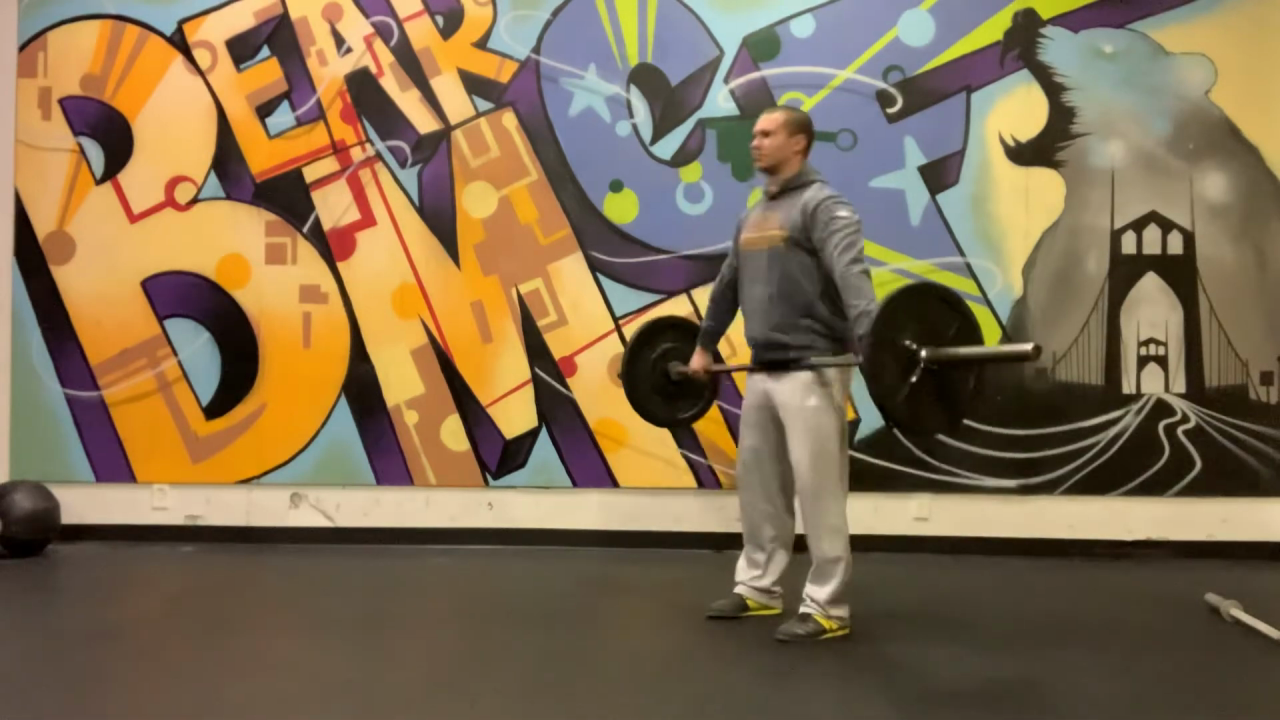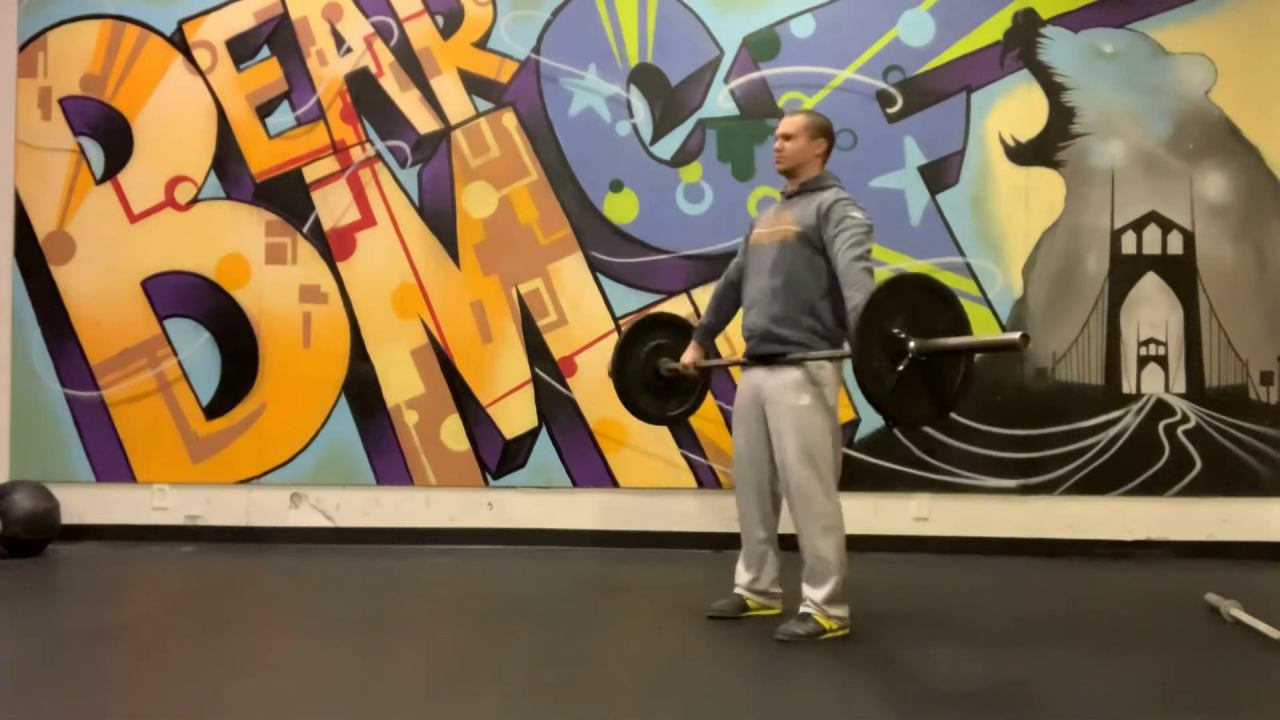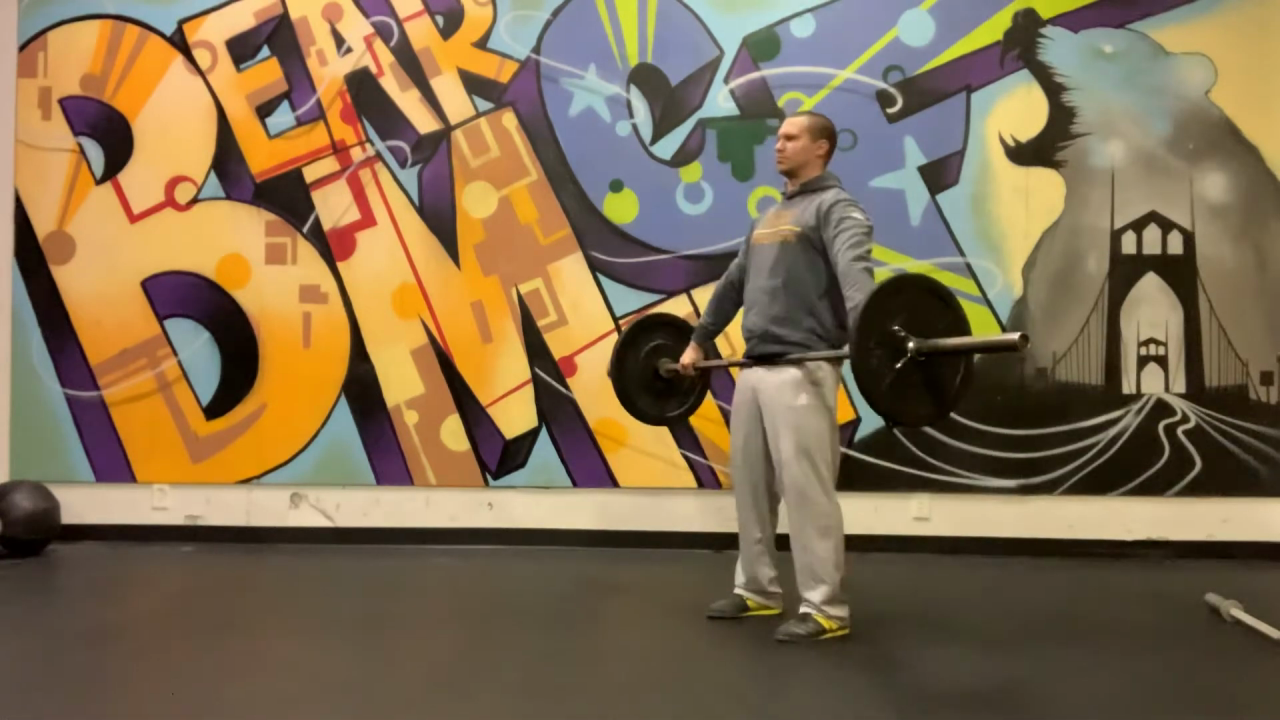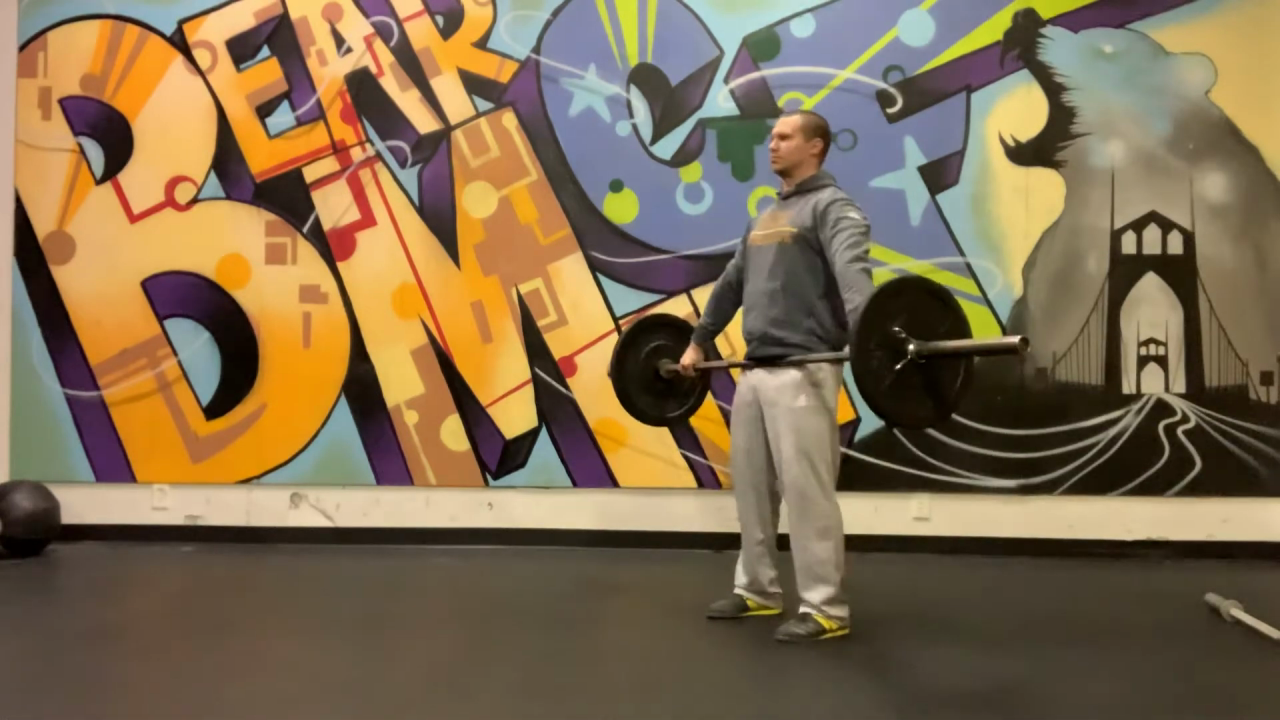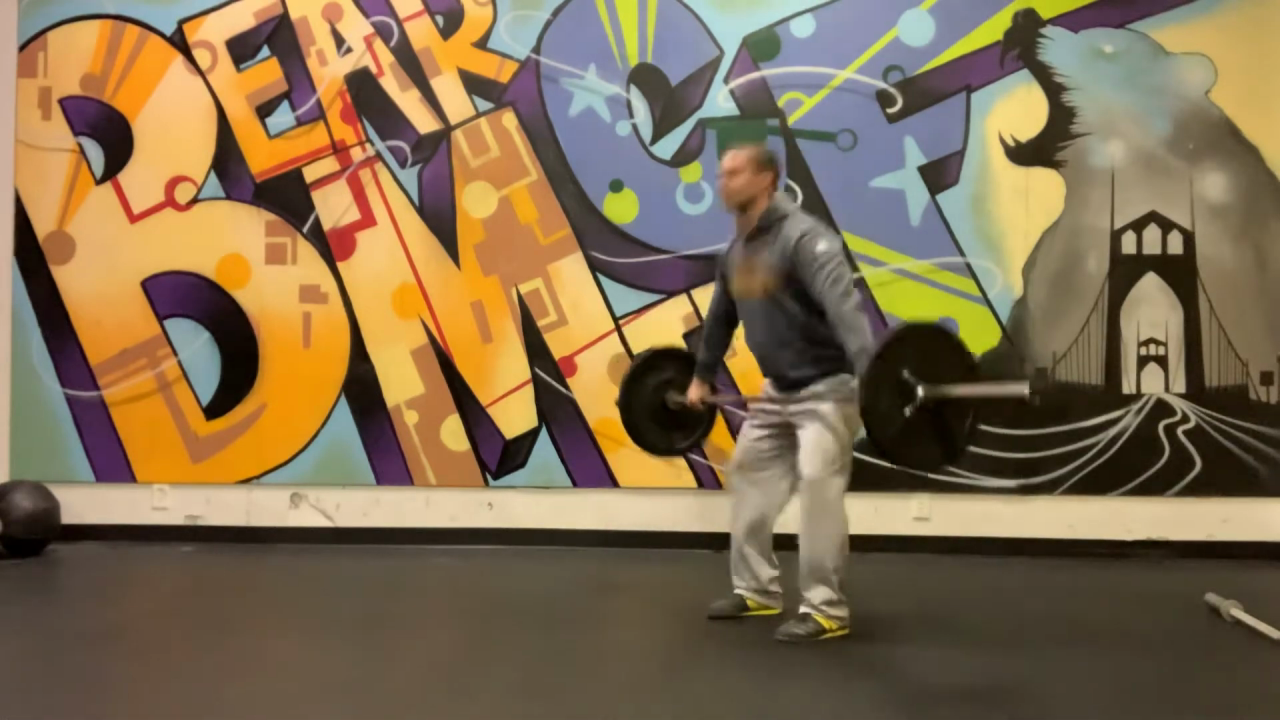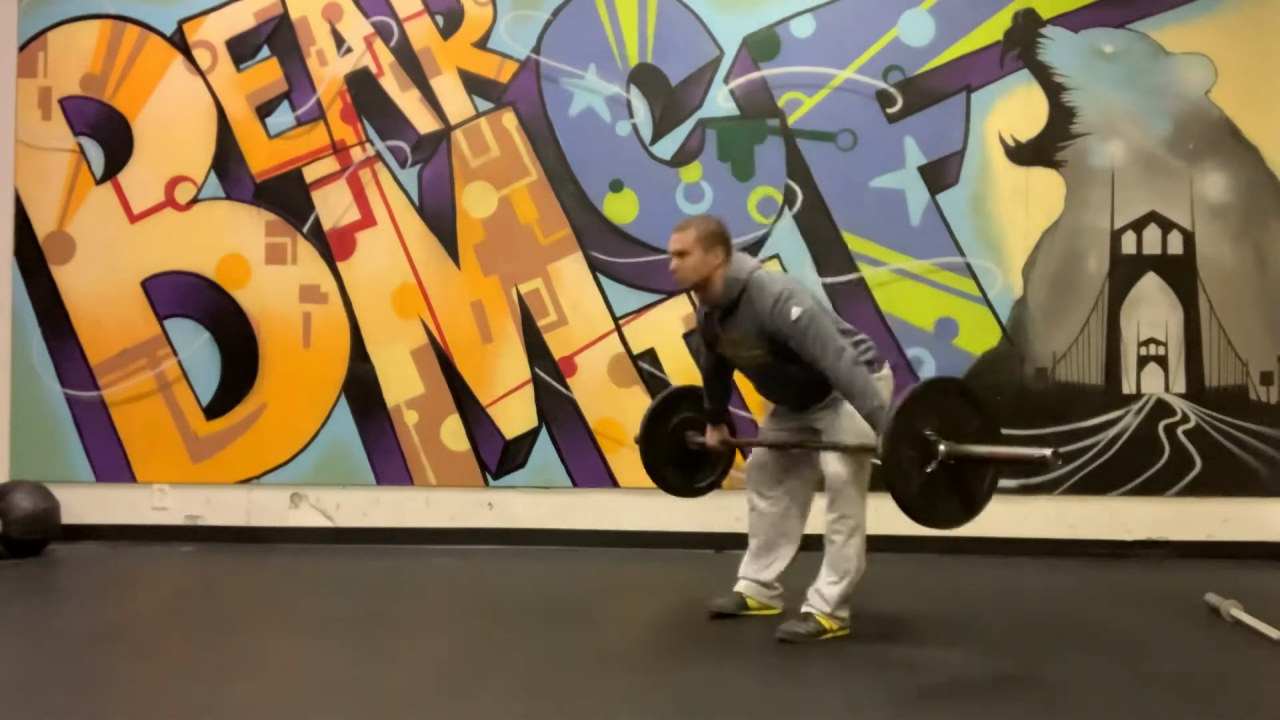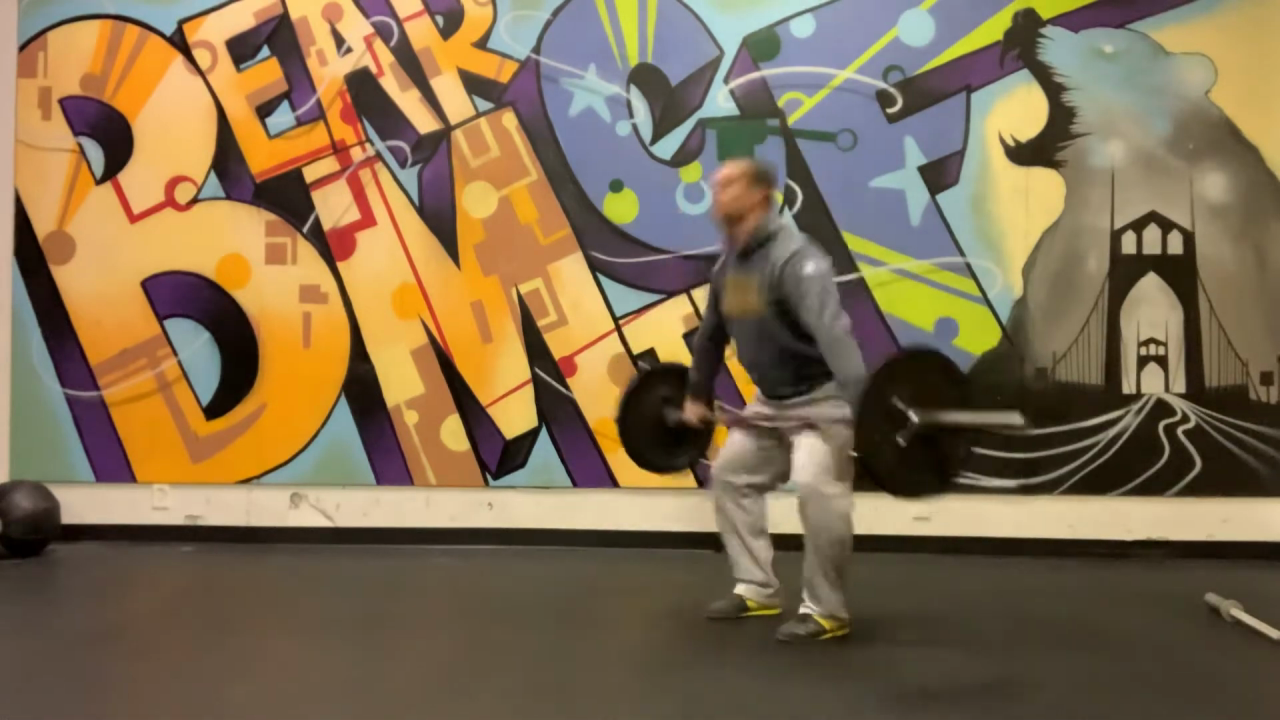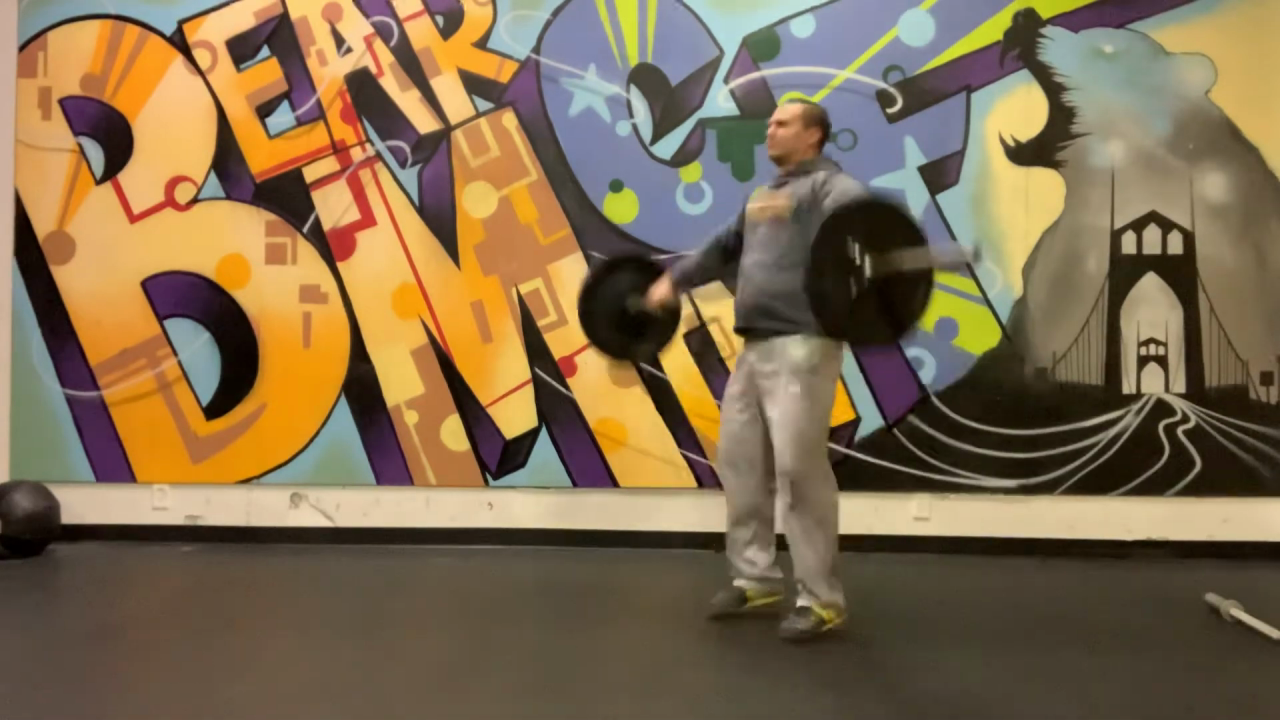
dt=0.2s
person 1, frame 1
left shoulder: (822, 204)
right shoulder: (752, 216)
left elbow: (851, 273)
right elbow: (728, 285)
left wrist: (872, 341)
right wrist: (704, 346)
left hip: (815, 372)
right hip: (764, 373)
left knee: (817, 486)
right knee: (757, 481)
left ankle: (826, 608)
right ankle: (757, 588)
person 1, frame 2
left shoulder: (836, 207)
right shoulder: (771, 214)
left elbow: (854, 272)
right elbow: (734, 281)
right wrist: (700, 341)
left hip: (804, 371)
right hip: (755, 368)
left knee: (808, 488)
right knee: (752, 485)
left ankle: (826, 608)
right ankle: (757, 590)
person 1, frame 3
left shoulder: (837, 208)
right shoulder: (770, 216)
left elbow: (854, 272)
right elbow: (734, 281)
right wrist: (699, 340)
left hip: (802, 370)
right hip: (754, 367)
left knee: (806, 488)
right knee: (750, 484)
left ankle: (825, 608)
right ankle: (758, 591)
person 1, frame 4
left shoulder: (833, 207)
right shoulder: (768, 215)
left elbow: (852, 273)
right elbow: (732, 282)
right wrist: (699, 340)
left hip: (803, 371)
right hip: (755, 370)
left knee: (806, 488)
right knee: (751, 483)
left ankle: (825, 608)
right ankle: (758, 590)
person 1, frame 5
left shoulder: (802, 237)
right shoulder: (736, 251)
left elbow: (844, 307)
right elbow: (721, 317)
right wrist: (702, 375)
left hip: (828, 385)
right hip: (779, 388)
left knee: (817, 484)
right knee: (748, 474)
left ankle: (825, 609)
right ankle: (756, 589)
person 1, frame 6
left shoulder: (775, 298)
right shoulder: (709, 312)
left elbow: (840, 360)
right elbow: (715, 369)
left wrist: (888, 430)
right wrist: (715, 421)
left hip: (848, 391)
right hip: (796, 401)
left knee: (843, 481)
right knee: (767, 479)
left ankle: (827, 610)
right ankle: (757, 588)
person 1, frame 7
left shoulder: (793, 256)
right shoulder: (726, 267)
left elbow: (832, 327)
right elbow: (712, 335)
left wrist: (863, 402)
right wrist: (697, 394)
left hip: (825, 395)
right hip: (775, 398)
left knee: (817, 487)
right knee: (732, 474)
left ankle: (826, 609)
right ankle: (756, 589)
person 1, frame 8
left shoulder: (829, 185)
right shoulder: (763, 195)
right elbow: (724, 246)
right wrist: (673, 280)
left hip: (803, 351)
right hip: (754, 354)
left knee: (800, 471)
right knee: (741, 472)
left ankle: (821, 601)
right ankle: (756, 579)
